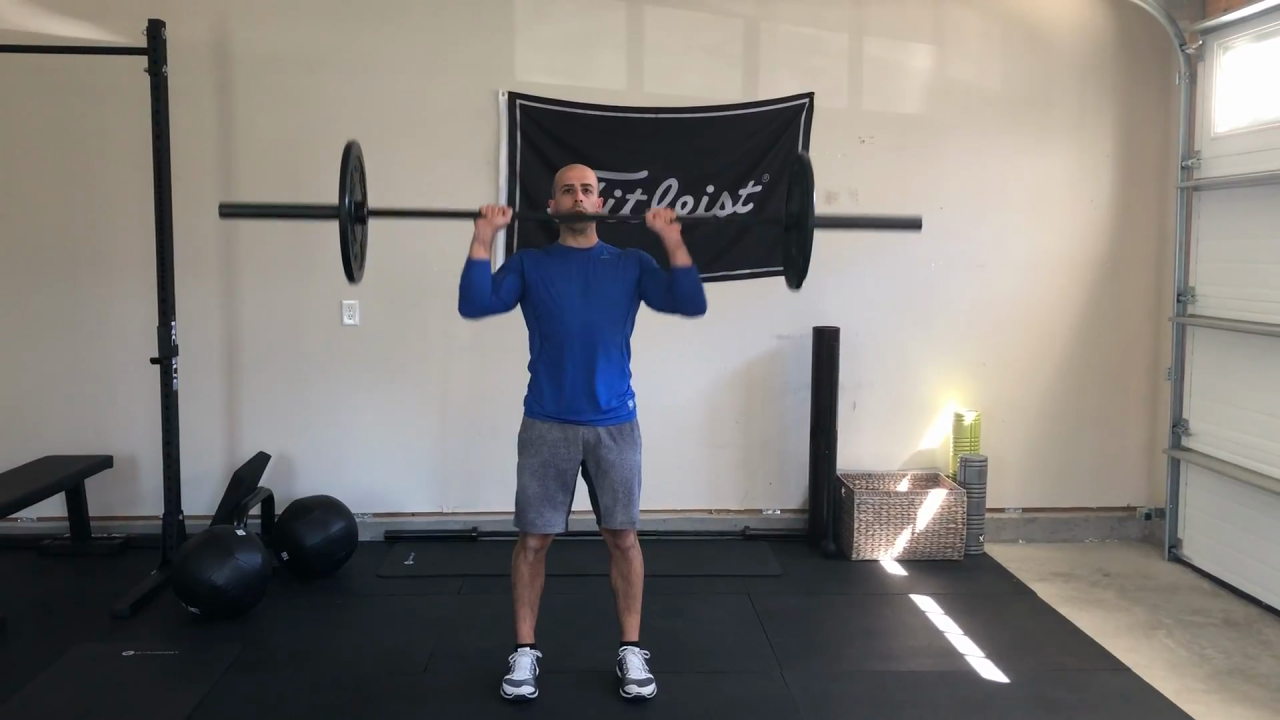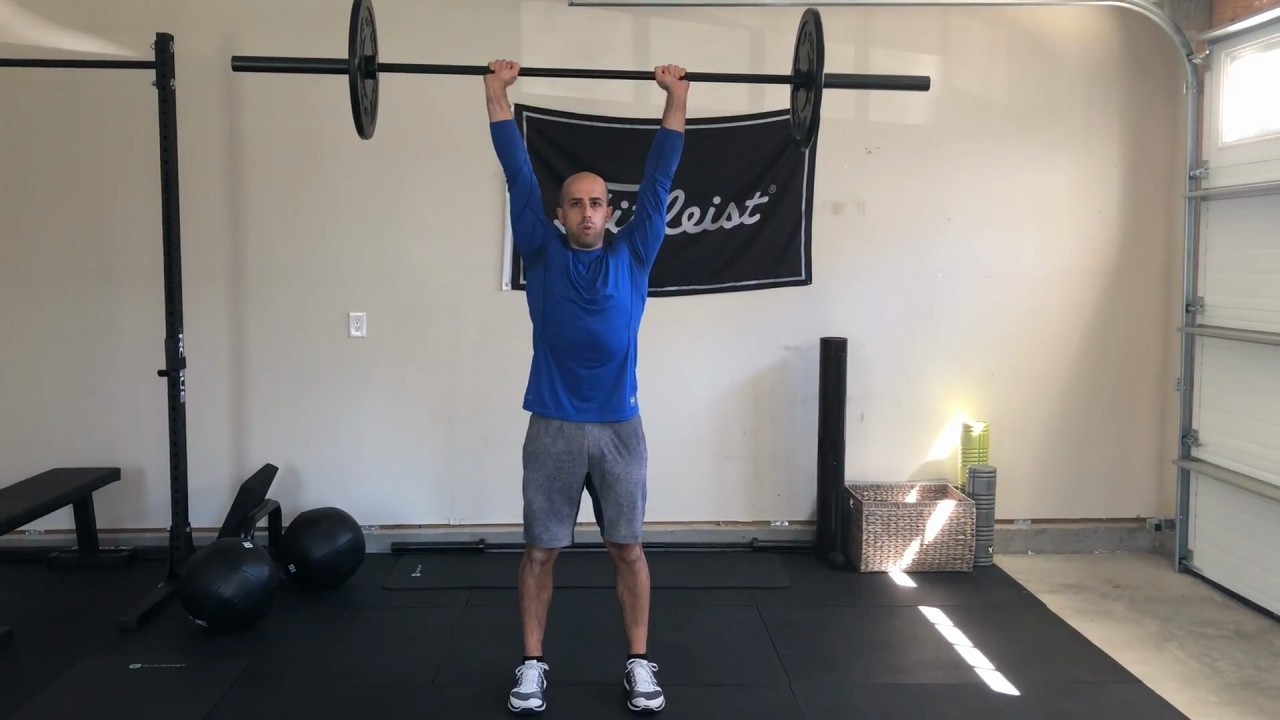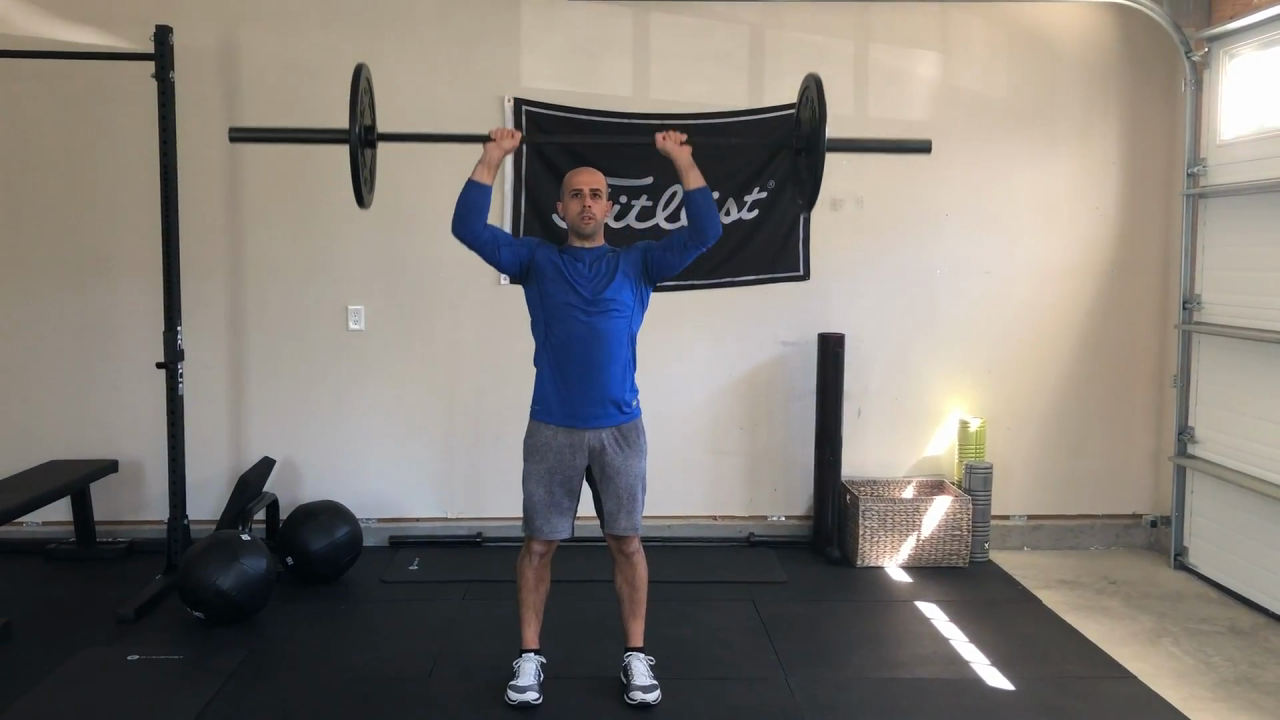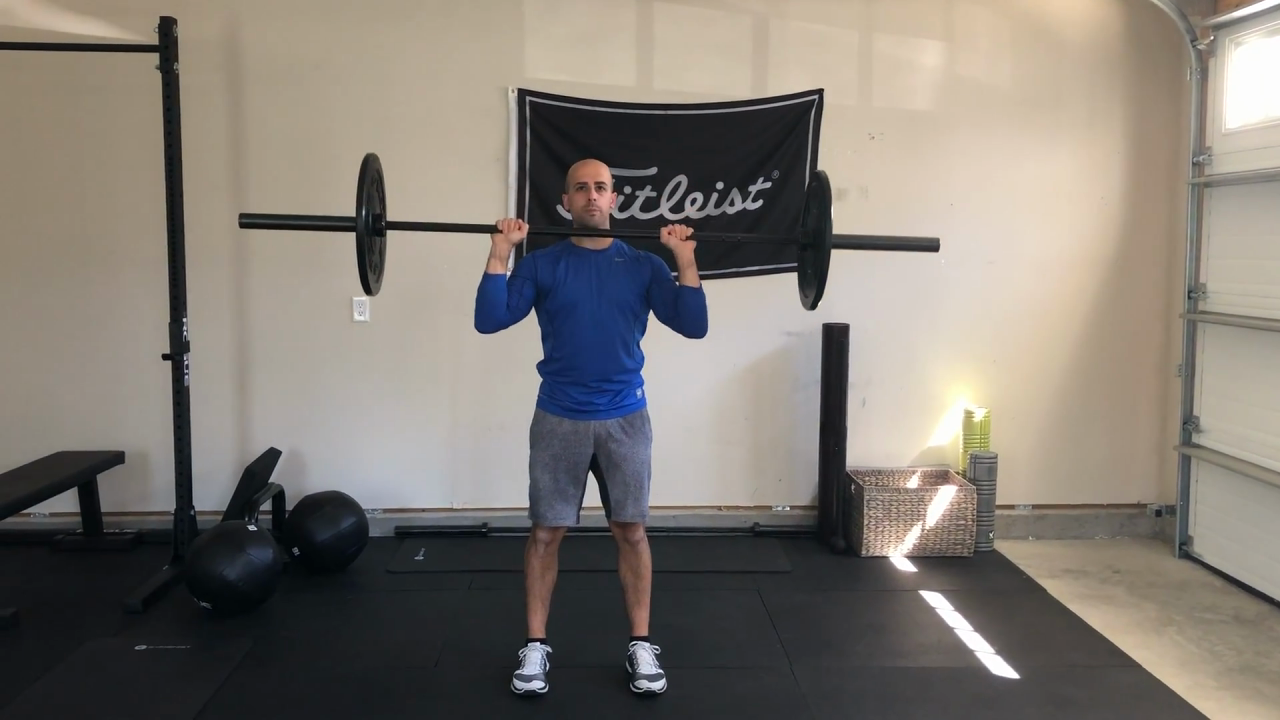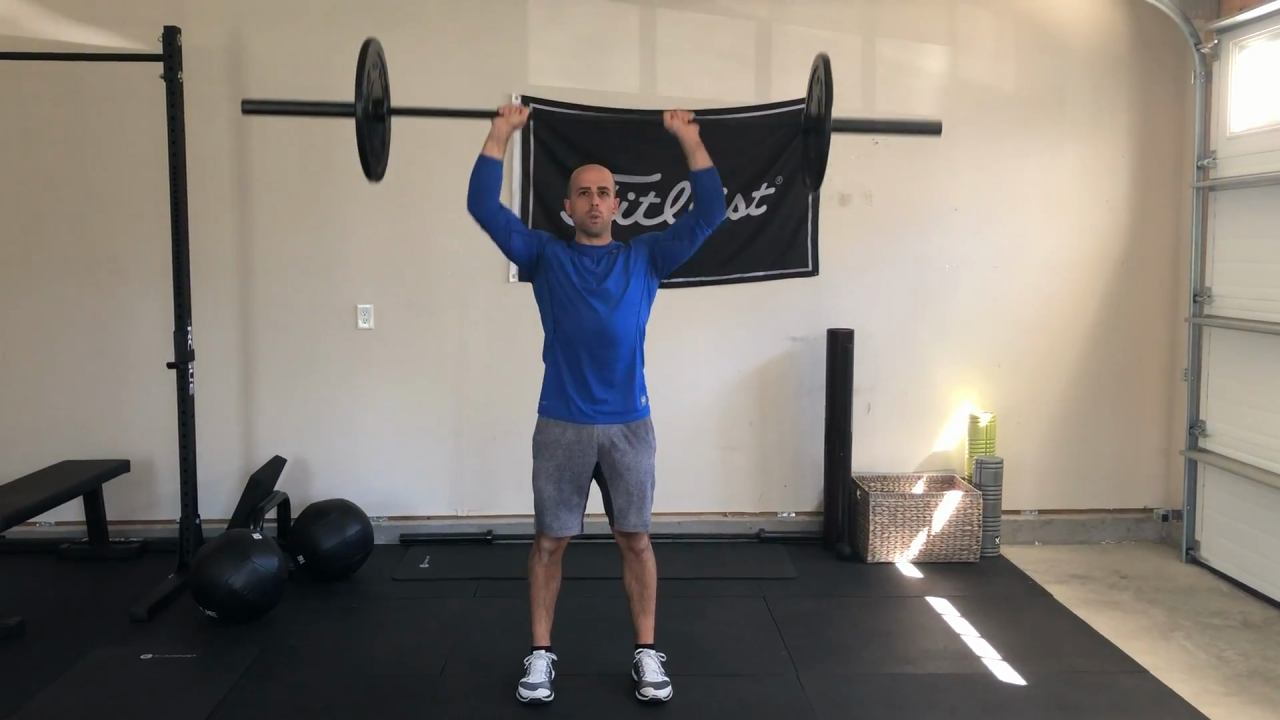
dt=1s
person 1, frame 1
left shoulder: (630, 264)
right shoulder: (529, 264)
left elbow: (691, 303)
right elbow: (473, 303)
left wrist: (673, 239)
right wrist: (483, 238)
left hip: (615, 423)
right hip: (545, 423)
left knee: (622, 536)
right knee: (533, 539)
left ankle: (631, 651)
right ankle: (524, 652)
person 1, frame 2
left shoulder: (633, 254)
right shoulder: (541, 252)
left elbow: (659, 174)
right elbow: (517, 170)
left wrist: (676, 96)
right wrist: (496, 91)
left hip: (619, 429)
right hip: (552, 430)
left knee: (627, 548)
right knee: (539, 551)
left ankle: (638, 663)
right ankle: (532, 664)
person 1, frame 3
left shoulder: (638, 261)
right shoulder: (536, 259)
left elbow: (705, 231)
right elbow: (468, 228)
left wrist: (682, 160)
right wrist: (492, 157)
left hip: (620, 429)
right hip: (552, 429)
left knee: (626, 542)
right knee: (538, 545)
left ankle: (635, 657)
right ankle: (529, 657)
person 1, frame 4
left shoulder: (644, 265)
right shoulder: (540, 264)
left elbow: (694, 326)
right elbow: (488, 320)
left wrist: (686, 259)
right wrist: (499, 254)
left hip: (625, 418)
right hip: (558, 418)
left knee: (631, 531)
right knee: (545, 533)
left ankle: (640, 646)
right ankle: (534, 647)
person 1, frame 5
left shoulder: (646, 259)
right shoulder: (545, 257)
left elbow: (708, 210)
right elbow: (484, 206)
left wrist: (690, 142)
right wrist: (500, 135)
left hip: (629, 424)
right hip: (561, 425)
left knee: (634, 539)
right knee: (549, 541)
left ankle: (646, 653)
right ankle: (540, 654)
